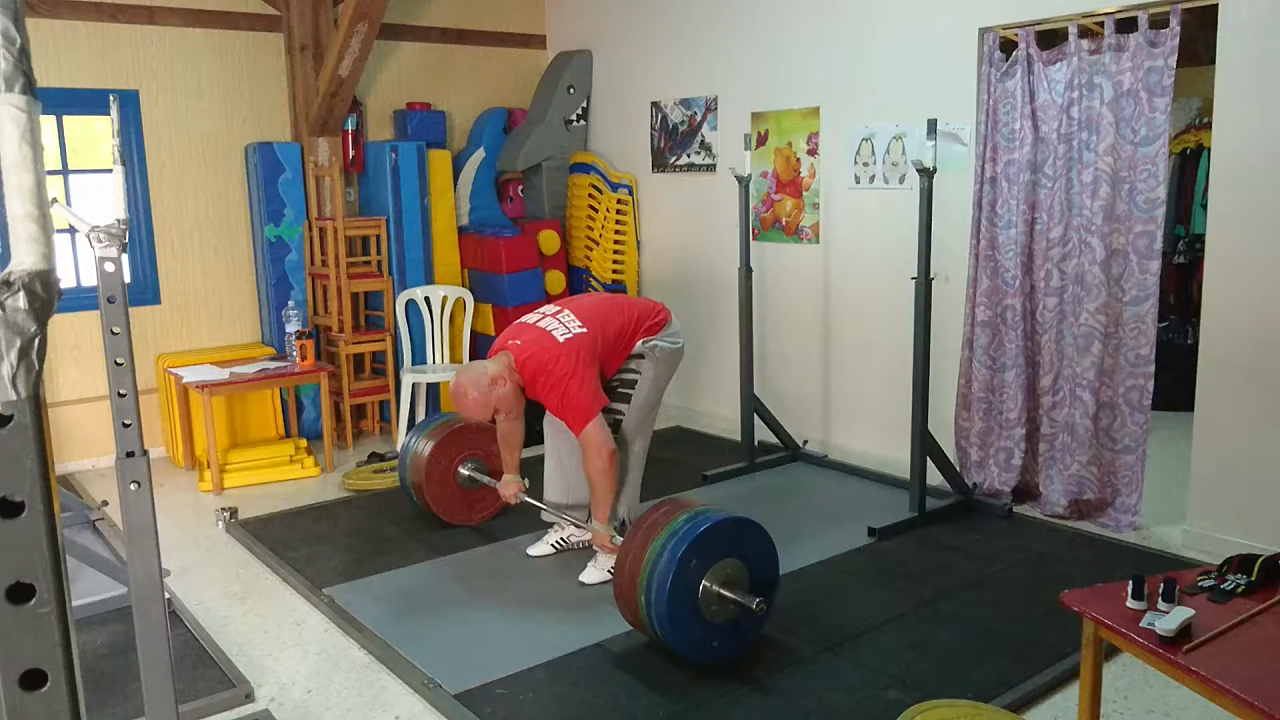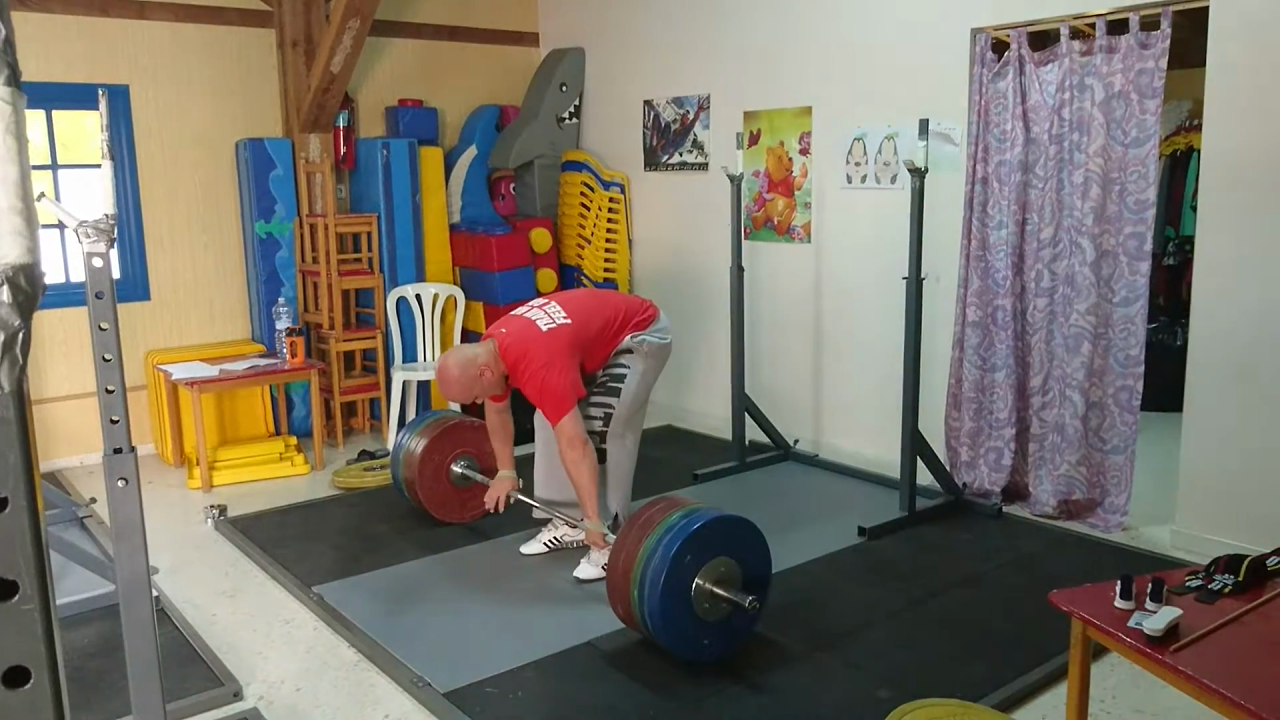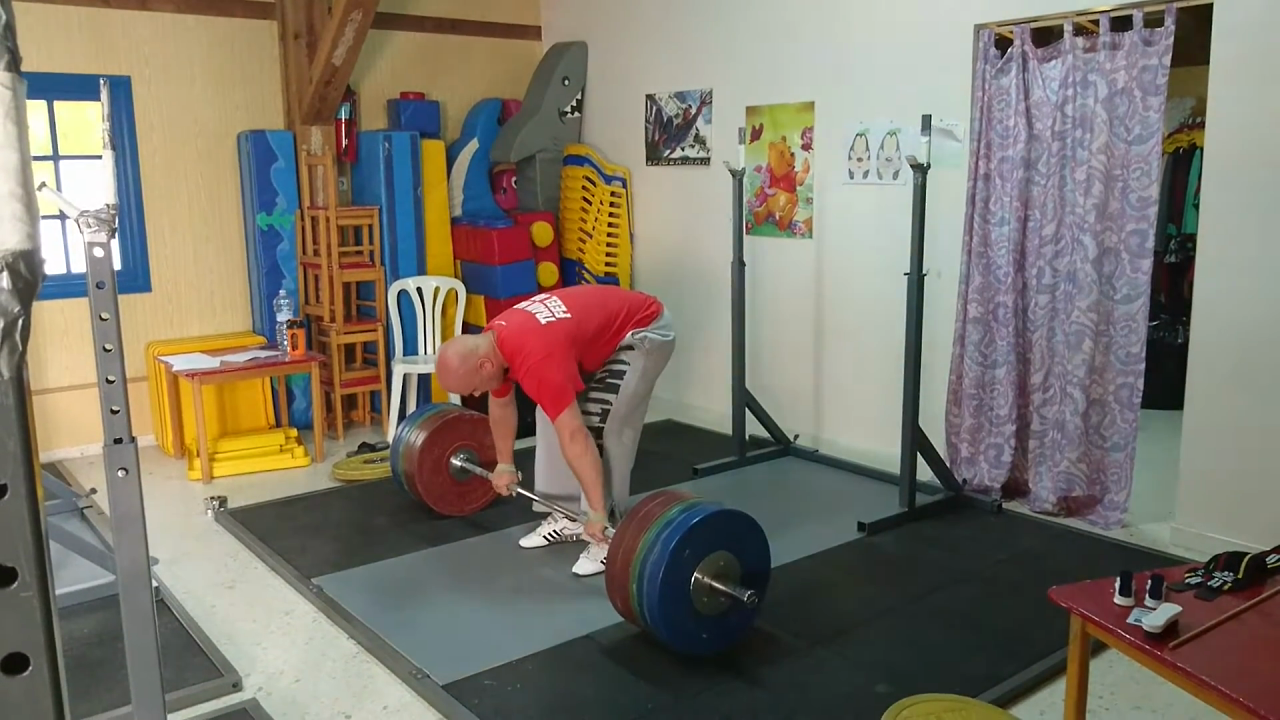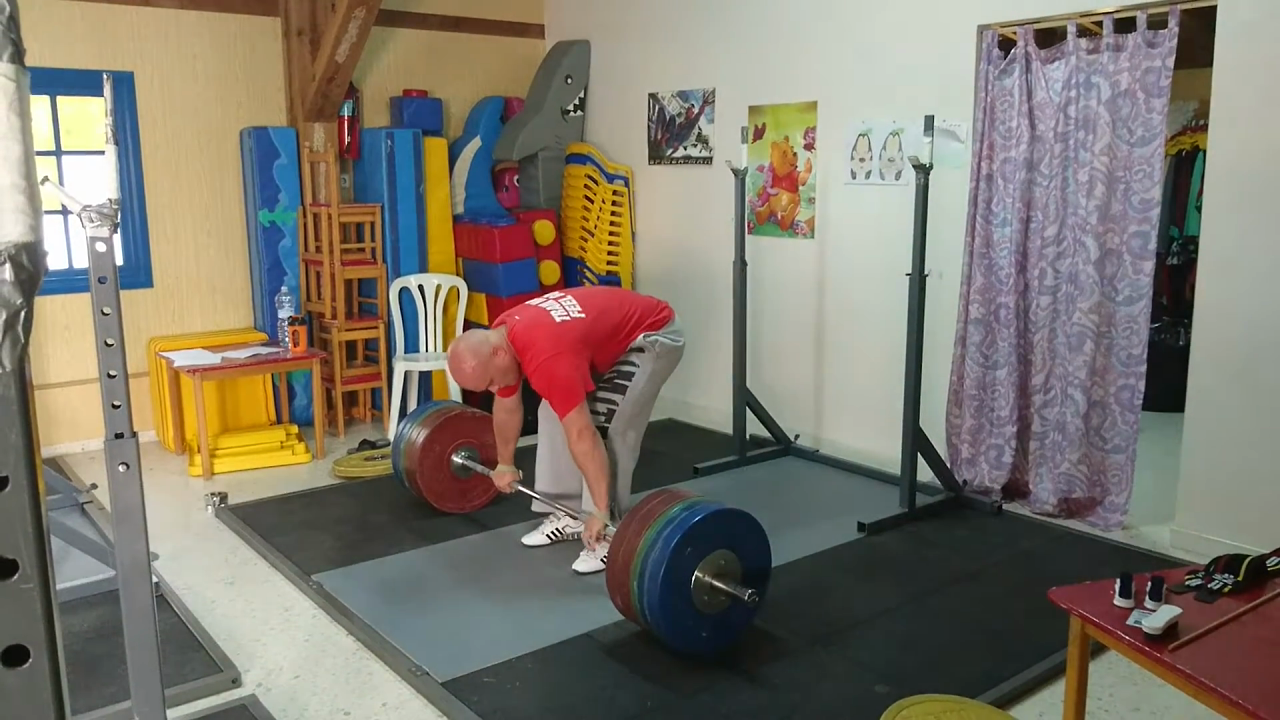
dt=1s
person 1, frame 1
left shoulder: (556, 376)
right shoulder: (499, 359)
left elbow: (602, 451)
right elbow: (511, 418)
left wrist: (601, 525)
right wrist: (511, 474)
left hip: (652, 338)
right hip: (609, 330)
left knee: (614, 433)
right knee: (561, 424)
left ankle: (617, 538)
right ankle: (573, 524)
person 1, frame 2
left shoulder: (538, 366)
right shoulder: (488, 349)
left elbow: (575, 443)
right elbow: (498, 411)
left wrist: (593, 520)
right wrist: (505, 472)
left hip: (641, 334)
right hip: (599, 331)
left knee: (601, 430)
right knee: (551, 421)
left ankle: (608, 540)
right ankle: (568, 522)
person 1, frame 3
left shoulder: (536, 361)
right shoulder: (491, 342)
left elbow: (575, 437)
right elbow: (502, 404)
left wrist: (597, 514)
right wrist: (505, 465)
left hip: (644, 331)
right hip: (603, 327)
left knee: (601, 427)
right knee: (554, 415)
left ankle: (608, 534)
right ankle: (568, 517)
person 1, frame 4
left shoulder: (547, 358)
right shoulder: (499, 338)
left elbow: (583, 436)
right elbow: (507, 408)
left wrist: (600, 512)
right wrist: (505, 465)
left hip: (654, 336)
right hip: (611, 332)
left knee: (604, 427)
right knee: (555, 414)
left ankle: (608, 534)
right ankle: (568, 515)
